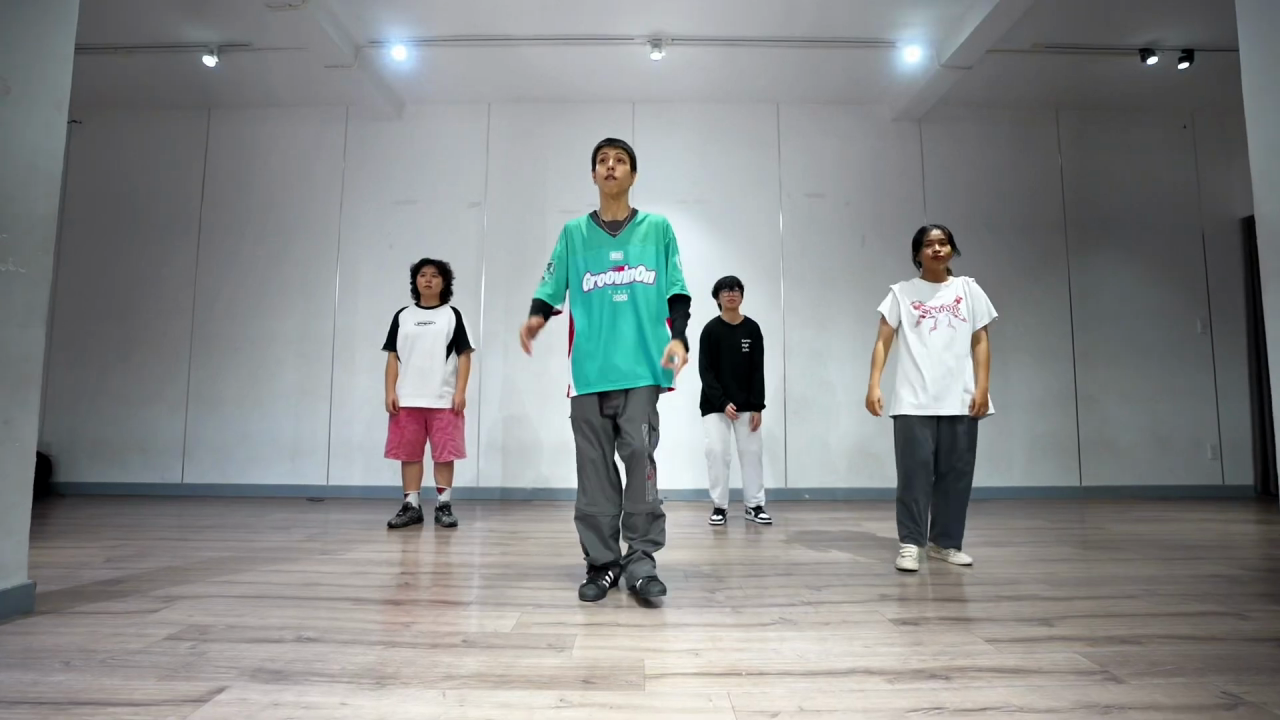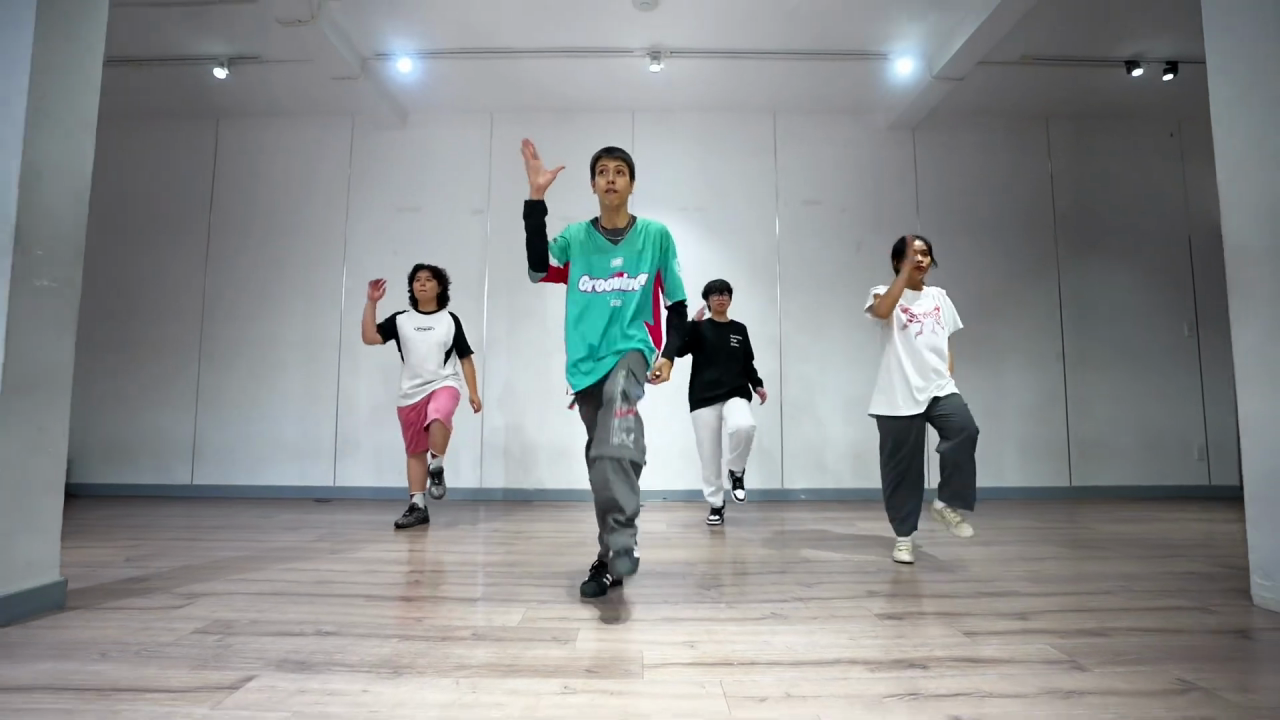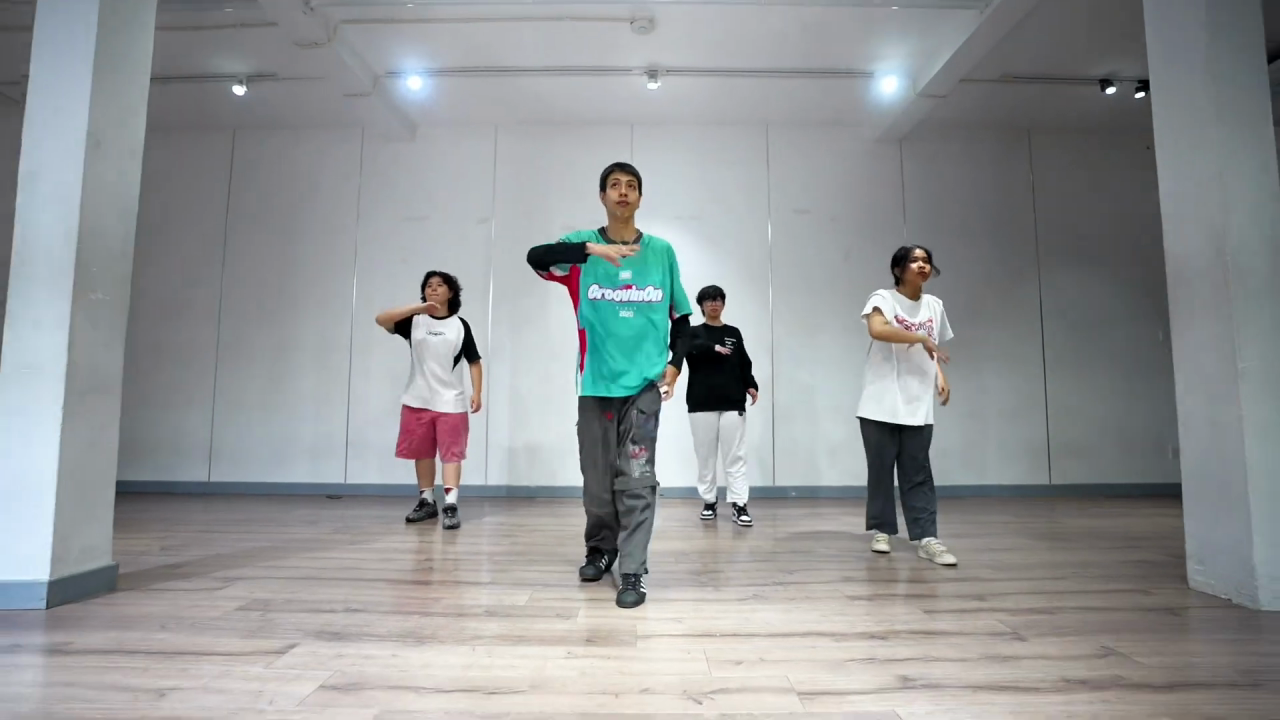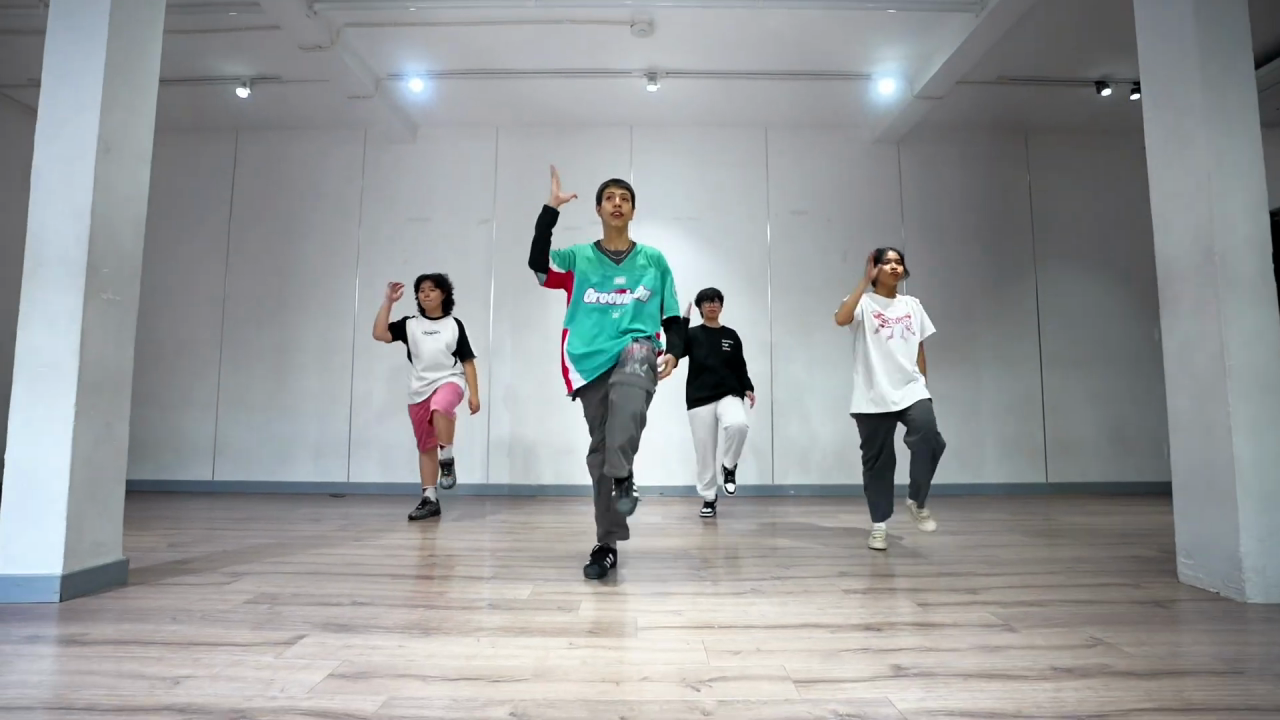
dt=0.5s
person 1, frame 1
left shoulder: (657, 228)
right shoulder: (572, 233)
left elbow: (676, 296)
right elbow: (552, 294)
left wrist: (677, 340)
right wrist: (536, 317)
left hip: (642, 364)
right hip: (589, 367)
left knee: (641, 461)
right knee: (594, 467)
left ankle: (641, 558)
right ankle: (603, 563)
person 1, frame 2
left shoulder: (656, 235)
right shoulder: (575, 235)
left elbow: (677, 301)
right elbow: (537, 269)
left wrist: (669, 354)
right wrist: (535, 197)
left hip: (630, 351)
right hip: (585, 364)
left knee: (614, 444)
right knee: (602, 454)
left ankle: (620, 540)
right ankle: (610, 554)
person 1, frame 3
left shoulder: (662, 251)
right shoulder: (585, 243)
left elbow: (681, 316)
right elbow: (536, 259)
left wrist: (676, 361)
right wrist: (590, 250)
left hip: (645, 376)
right hip: (597, 377)
left knee: (637, 475)
right knee: (597, 474)
left ankle: (633, 570)
right ankle: (601, 548)
person 1, frame 4
left shoulder: (654, 259)
right shoulder: (579, 257)
left elbow: (672, 314)
right elbow: (538, 267)
left wrist: (673, 349)
right wrist: (551, 208)
left hip: (637, 347)
right hip: (591, 363)
left knee: (628, 385)
right knee: (602, 451)
left ankle: (623, 478)
right ankle: (607, 543)
person 2, frame 1
left shoulder: (968, 289)
right shoulder: (902, 292)
left elbow: (980, 342)
right elbow: (883, 342)
left wrist: (983, 387)
right wrist: (874, 384)
left hip: (959, 398)
right hip: (915, 398)
left knee: (955, 471)
right knee: (914, 467)
left ankle: (945, 542)
right ankle: (910, 544)
person 2, frame 2
left shoulder: (939, 296)
right shoulder: (884, 291)
right elbow: (882, 311)
left wrist: (951, 380)
right wrist: (904, 274)
left hip: (939, 388)
right hip: (899, 395)
left knee: (965, 431)
right knee: (901, 466)
left ankle: (949, 502)
right ankle: (903, 535)
person 2, frame 3
left shoulder: (934, 305)
right shoulder: (883, 299)
right elbow: (877, 330)
left wrist: (940, 375)
right wrist: (921, 339)
left hip: (918, 405)
right hip: (880, 405)
left knee: (917, 472)
right knee: (880, 469)
left ankle: (927, 539)
right ankle: (881, 531)
person 2, frame 4
left shoulder: (913, 305)
right shoulder: (863, 301)
right elbow: (841, 318)
left wrist: (924, 386)
right wrist: (864, 282)
left hip: (911, 389)
right hip: (873, 396)
left knee: (928, 438)
right knee: (878, 460)
left ankle: (917, 501)
right ankle: (878, 524)
person 3, frame 1
left shoulder: (452, 315)
right shoulder: (402, 316)
left elbow: (464, 355)
right elbow: (393, 357)
left wrist: (460, 391)
right wrist: (390, 392)
left hip: (443, 399)
right hip: (407, 398)
left knee: (444, 453)
right knee: (408, 453)
left ankle: (443, 506)
right ankle: (411, 506)
person 3, frame 2
left shoulder: (450, 320)
right shoulder: (400, 319)
left elbow: (466, 357)
right elbow: (370, 338)
left wrist: (473, 392)
right wrist: (371, 302)
left hip: (444, 385)
right hip: (411, 393)
left knee: (437, 419)
right knee: (415, 450)
left ankle: (437, 467)
right ankle: (417, 506)
person 3, frame 3
left shoulder: (460, 325)
right shoulder: (414, 321)
left elbow: (474, 362)
right elbow: (381, 319)
left wrist: (476, 393)
right wrist: (418, 308)
left hip: (451, 401)
right hip: (417, 400)
left knee: (451, 453)
right knee: (421, 452)
left ankle: (450, 506)
right ankle: (426, 501)
person 3, frame 4
left shoulder: (455, 325)
right shoulder: (409, 324)
left elbow: (468, 361)
right elbow: (379, 334)
left wrist: (474, 393)
right wrist: (388, 302)
left hip: (448, 382)
right hip: (419, 392)
left knee: (440, 409)
right knee: (426, 446)
left ankle: (447, 460)
right ankle: (429, 499)
person 4, frame 1
left shoulder: (752, 329)
right shoulder: (711, 330)
left elbow: (757, 370)
right elbow: (706, 370)
left wrist: (757, 406)
right wrist: (723, 402)
left hip: (746, 405)
right hip: (715, 405)
left knee: (752, 453)
right knee: (716, 453)
left ankle: (754, 505)
right ankle: (719, 505)
person 4, frame 2
left shoulder: (740, 329)
right shoulder: (700, 328)
left elbow: (747, 363)
right elbow: (678, 350)
left wrist: (757, 385)
right wrist: (694, 323)
left hip: (735, 395)
right hip: (704, 398)
left knee: (744, 426)
right knee: (709, 456)
left ankle: (736, 472)
right ankle: (716, 505)
person 4, frame 3
left shoulder: (734, 333)
right shoulder: (694, 332)
left elbow: (744, 365)
left wrist: (751, 386)
right wrist: (711, 348)
left hip: (732, 403)
right hip: (701, 404)
left knee: (734, 454)
right knee: (705, 455)
left ankle: (739, 504)
right ankle: (709, 501)
person 4, frame 4
left shoulder: (731, 335)
right shoulder: (692, 334)
left elbow: (740, 366)
left wrist: (747, 390)
right wrist: (683, 322)
left hip: (729, 396)
right hip: (700, 399)
left knee: (738, 425)
right knee: (704, 452)
left ankle: (729, 468)
right ankle: (708, 498)
